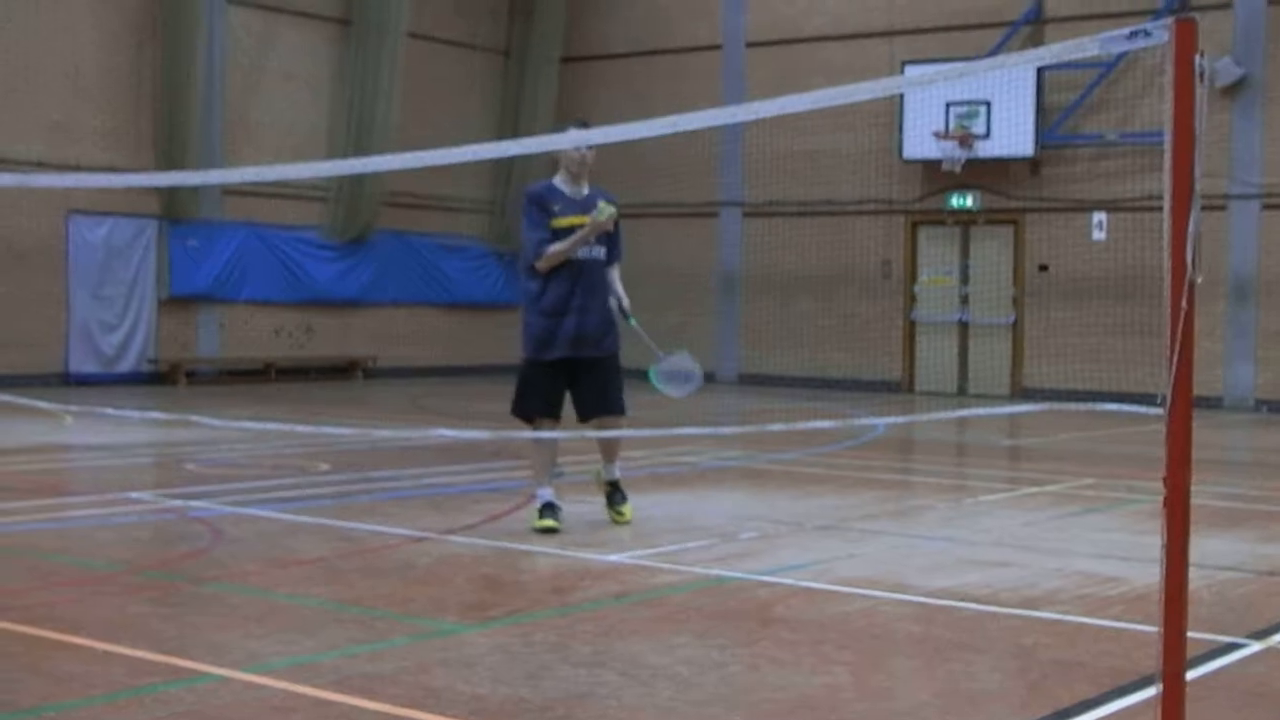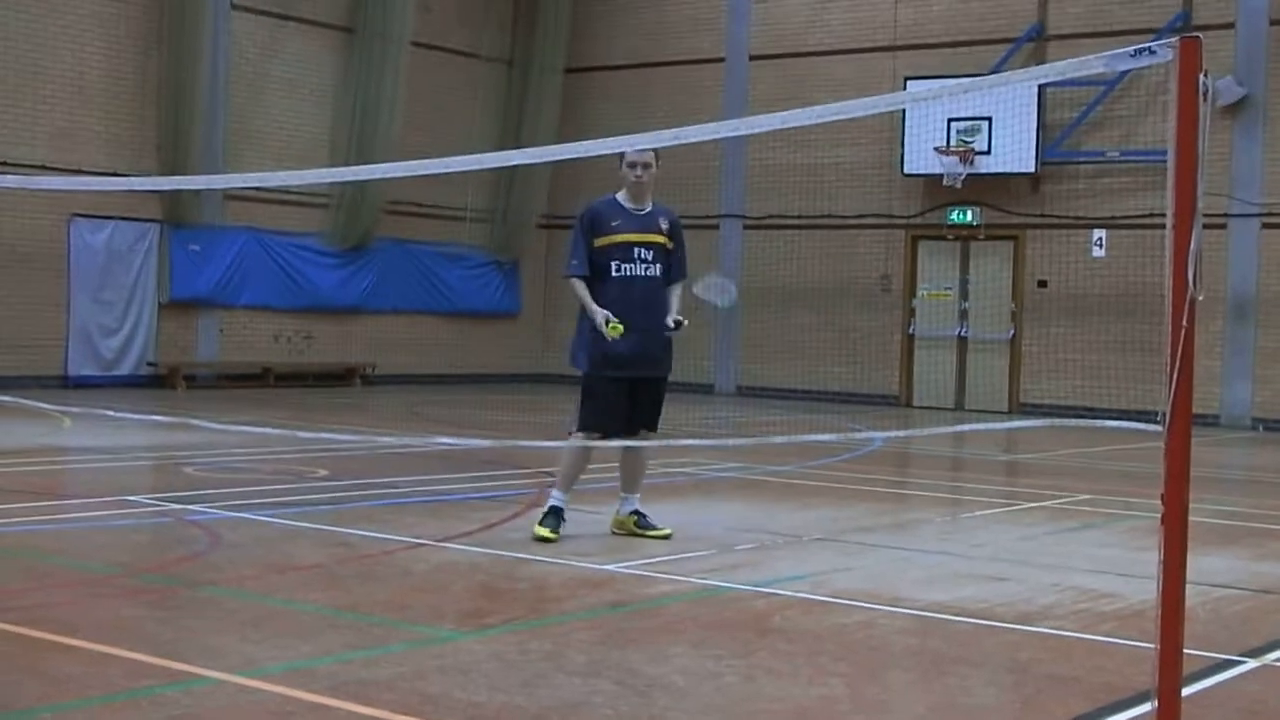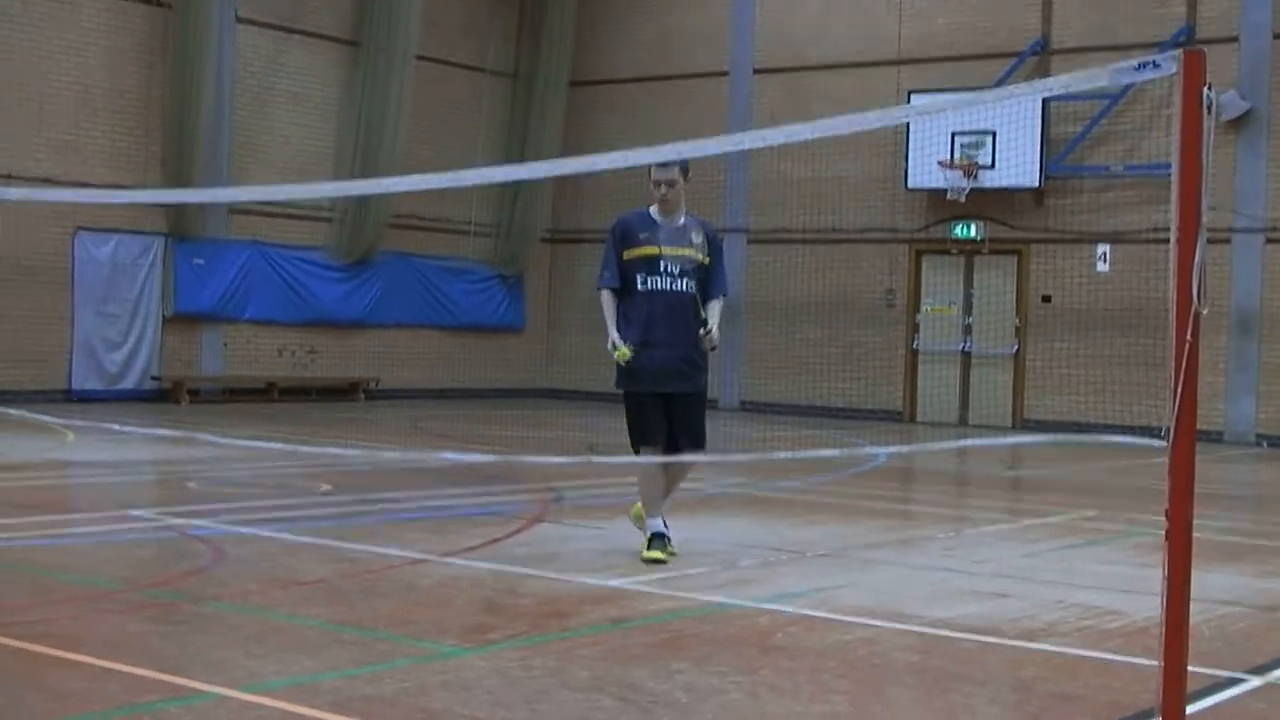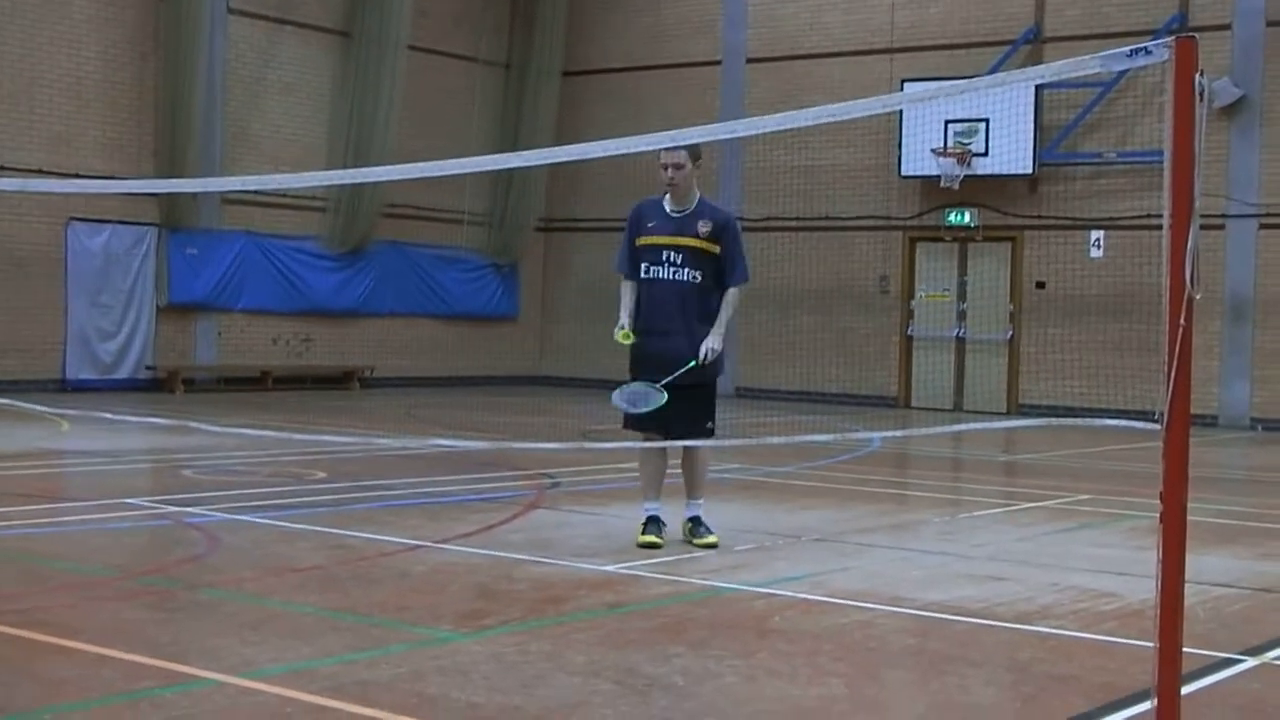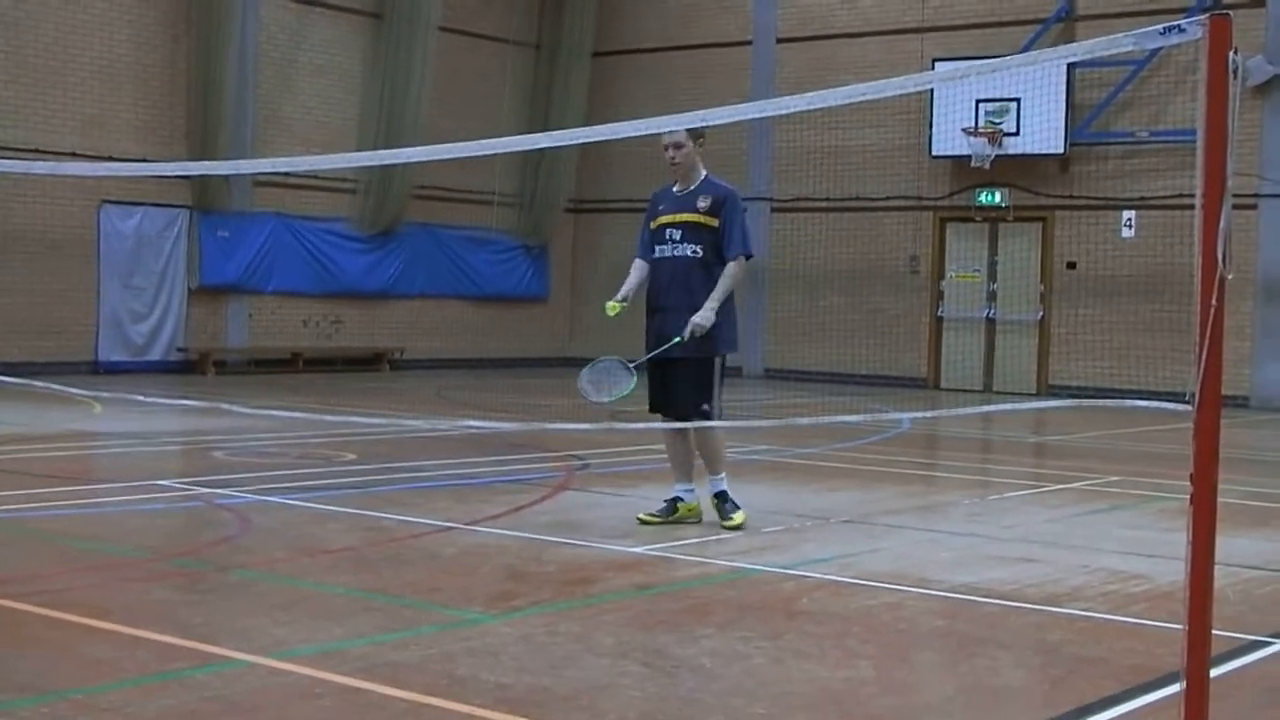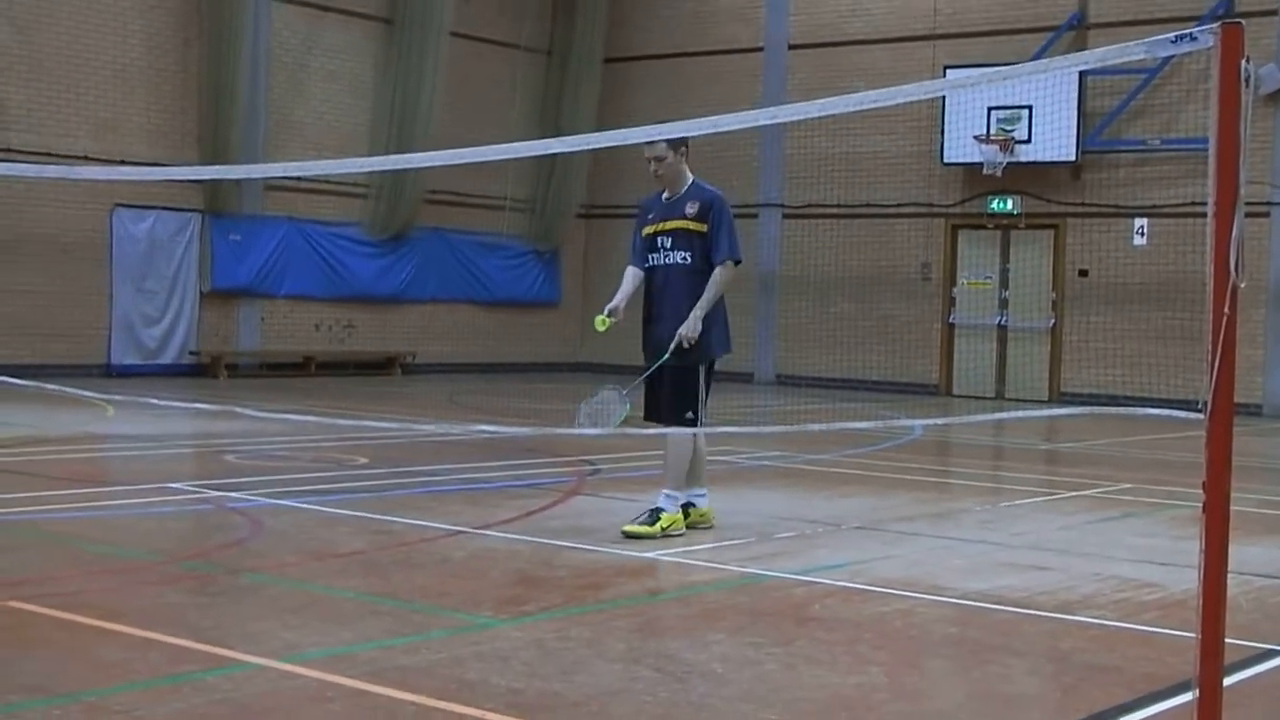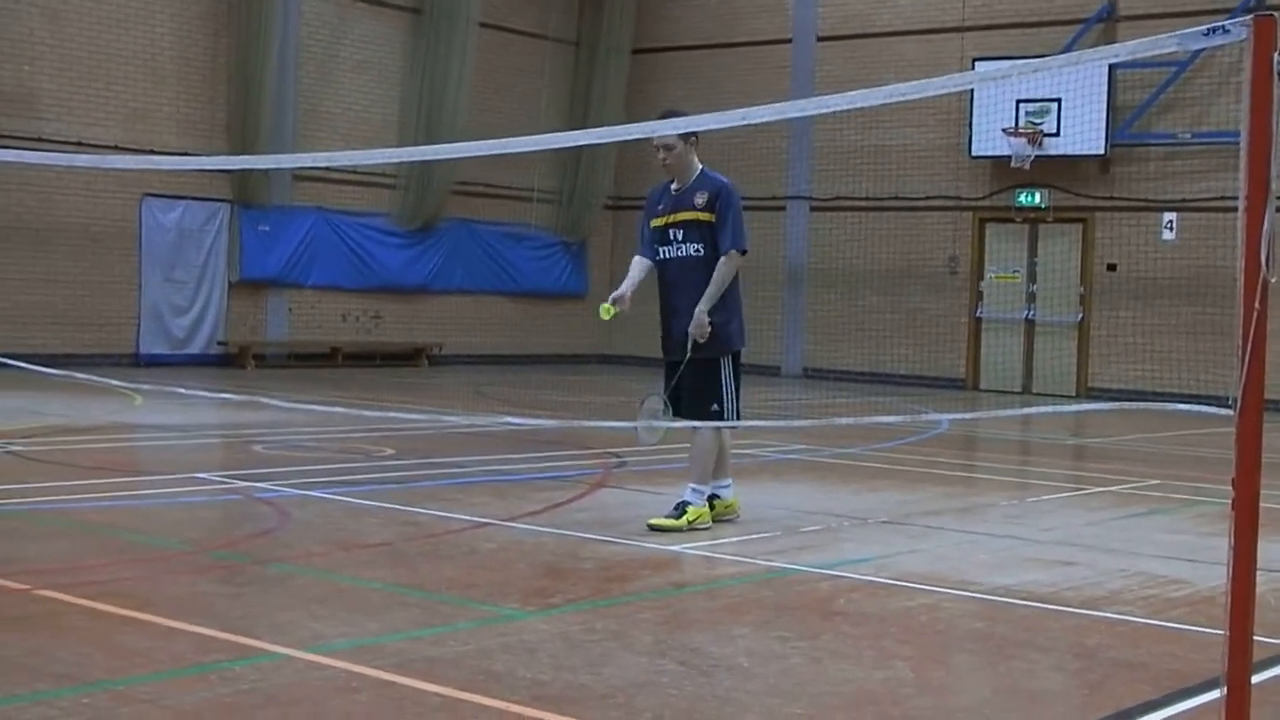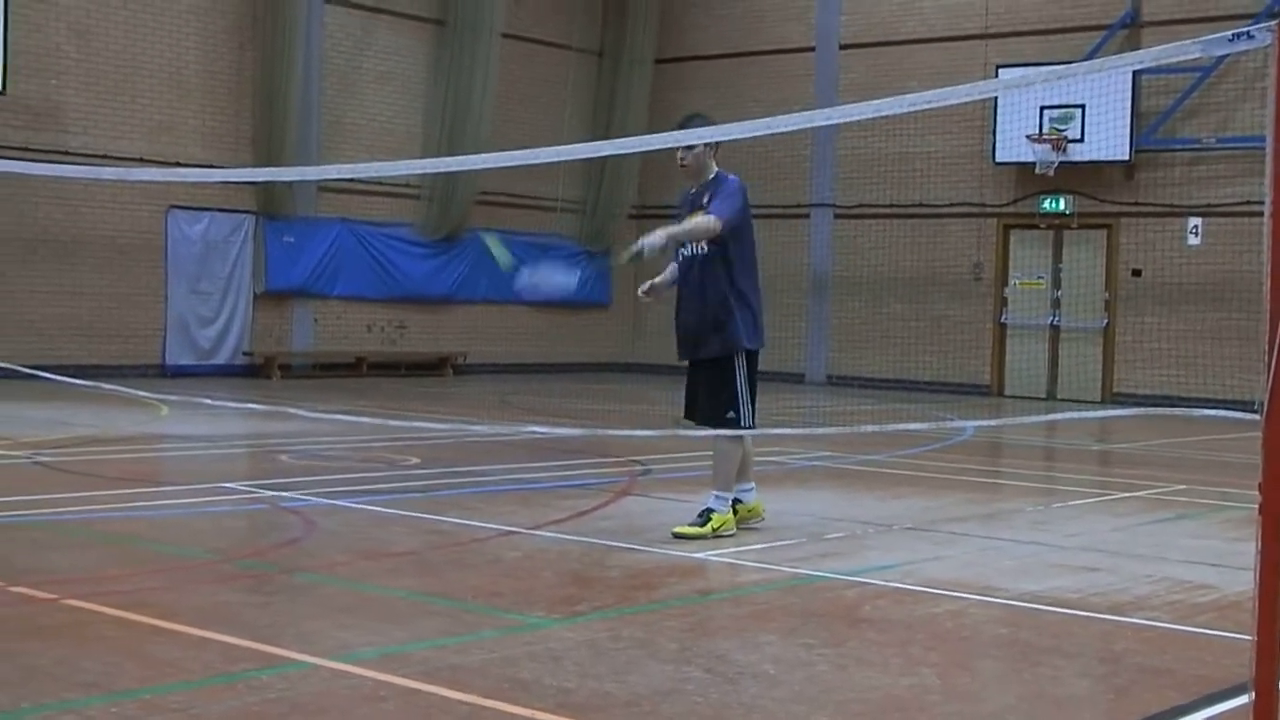
dt=0.5s
person 1, frame 1
left shoulder: (604, 202)
right shoulder: (538, 197)
right elbow: (542, 259)
left wrist: (619, 291)
right wrist: (587, 232)
left hip: (597, 329)
right hip: (549, 329)
left knee: (610, 414)
right knee: (545, 418)
left ankle: (610, 478)
right ankle: (546, 501)
person 1, frame 2
left shoulder: (669, 222)
right shoulder: (596, 214)
left elbow: (675, 278)
right elbow: (576, 275)
left wrist: (674, 315)
right wrist: (593, 310)
left hip: (652, 347)
right hip: (605, 346)
left knee: (639, 431)
right knee: (591, 429)
left ankle: (629, 510)
right ankle: (555, 507)
person 1, frame 3
left shoulder: (705, 235)
right shoulder: (626, 227)
left elbow: (714, 294)
right elbow: (608, 287)
left wrist: (712, 325)
right wrist: (612, 330)
left hip: (688, 362)
right hip: (640, 360)
left knee: (688, 450)
right knee: (651, 447)
left ankle: (650, 509)
right ankle: (654, 530)
person 1, frame 4
left shoulder: (720, 221)
right shoulder: (641, 215)
left elbow: (734, 285)
right elbow: (630, 276)
left wrist: (718, 334)
right wrist: (625, 317)
left hip: (696, 350)
right hip: (649, 348)
left knee: (695, 436)
right knee: (650, 432)
left ankle: (694, 517)
right ankle: (652, 517)
person 1, frame 5
left shoulder: (723, 197)
right shoulder: (659, 201)
left elbow: (737, 260)
right elbow: (645, 257)
left wrist: (710, 307)
right wrist: (627, 289)
left hip: (701, 328)
right hip: (661, 326)
left knee: (700, 413)
right knee: (669, 414)
left ankle: (720, 491)
right ankle: (684, 497)
person 1, frame 6
left shoulder: (711, 201)
right shoulder: (648, 208)
left elbow: (726, 265)
right elbow: (638, 263)
left wrist: (696, 316)
right wrist: (620, 299)
left hip: (694, 333)
right hip: (658, 332)
left knee: (682, 418)
right knee: (683, 420)
left ankle: (669, 508)
right ankle: (697, 503)
person 1, frame 7
left shoulder: (719, 190)
right shoulder: (657, 199)
left elbow: (732, 254)
right elbow: (647, 254)
left wrist: (703, 310)
right wrist: (627, 288)
left hip: (712, 325)
right hip: (676, 327)
left knee: (708, 412)
right knee: (708, 413)
left ankle: (695, 502)
right ankle: (722, 496)
person 1, frame 8
left shoulder: (729, 187)
right shoulder: (687, 201)
left elbow: (711, 224)
left wrist: (664, 234)
right wrist: (659, 281)
left hip: (730, 325)
right hip: (700, 328)
left knee: (728, 418)
right knee: (725, 418)
left ankle: (719, 509)
right ankle: (745, 499)
